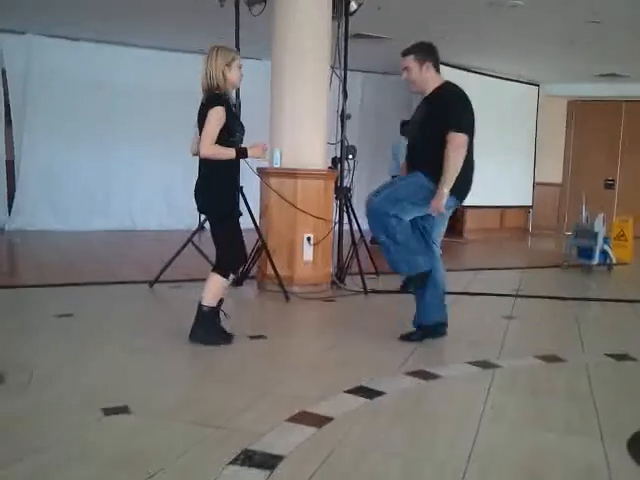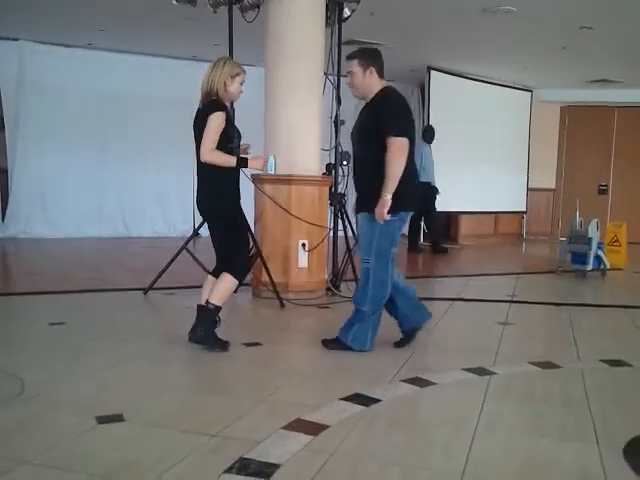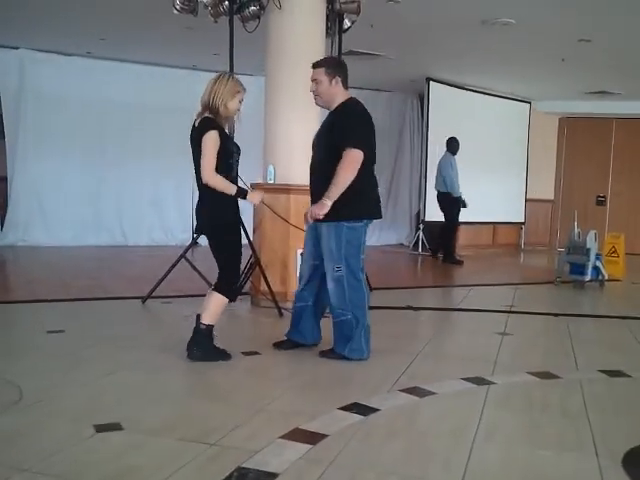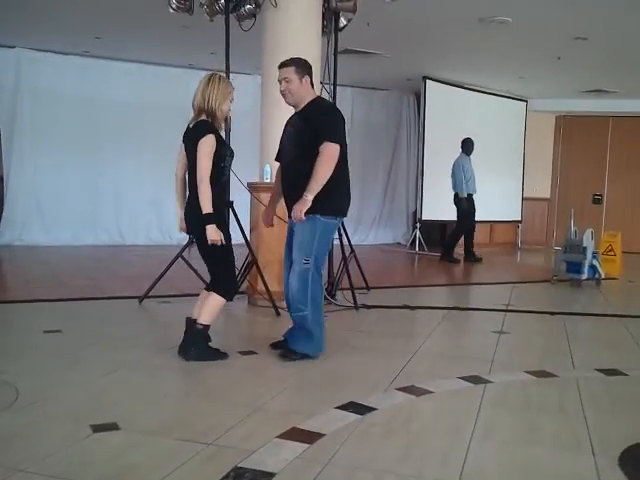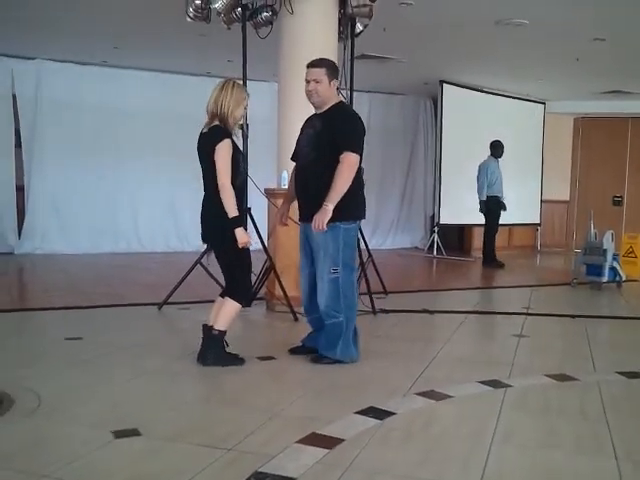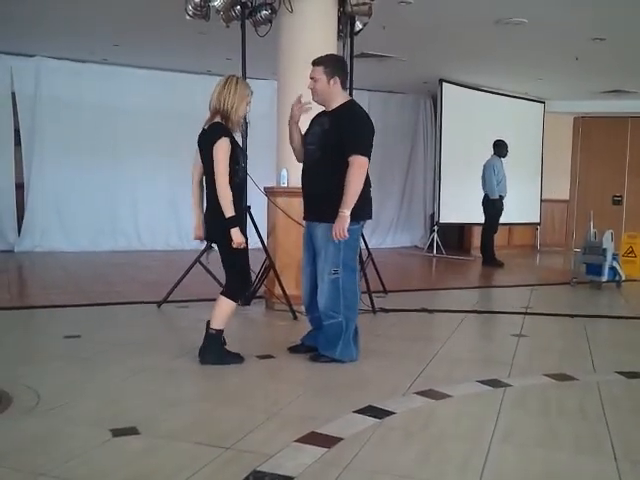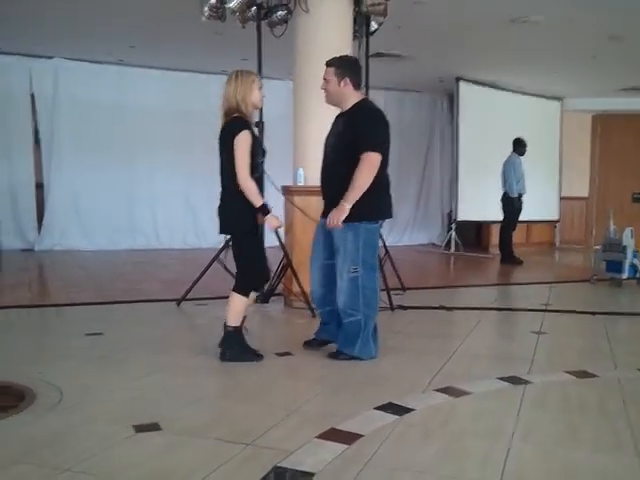
dt=0.5s
person 1, frame 1
left shoulder: (452, 98)
right shoulder: (428, 102)
left elbow: (457, 145)
left wrist: (444, 190)
right wrist: (401, 184)
left hip: (438, 186)
right hip: (425, 182)
left knee: (378, 206)
right knee: (426, 251)
left ankle: (415, 267)
right ankle: (432, 320)
person 1, frame 2
left shoulder: (390, 103)
right shoulder: (373, 106)
left elbow: (398, 150)
left wrist: (386, 196)
right wrist: (363, 199)
left hip: (387, 202)
right hip: (371, 200)
left knee: (373, 267)
right knee: (378, 265)
left ankle: (356, 336)
right ankle: (412, 316)
person 1, frame 3
left shoulder: (353, 114)
right shoulder: (335, 117)
left elbow: (353, 161)
left wrist: (326, 201)
right wrist: (318, 203)
left hip: (346, 213)
right hip: (327, 212)
left knee: (343, 277)
right knee: (312, 274)
left ankle: (352, 346)
right ankle: (303, 332)
person 1, frame 4
left shoulder: (324, 112)
right shoulder: (294, 120)
left elbow: (329, 154)
left wrist: (307, 197)
right wrist: (272, 203)
left hip: (321, 207)
right hip: (299, 208)
left knee: (304, 271)
right knee: (295, 273)
left ankle: (306, 341)
right ankle: (301, 334)
person 1, frame 5
left shoulder: (346, 119)
right shoulder: (310, 122)
left elbow: (349, 164)
left wrist: (328, 207)
right wrist: (287, 201)
left hip: (337, 216)
right hip: (311, 215)
left knee: (334, 280)
right knee: (312, 281)
left ankle: (341, 347)
right ankle: (319, 338)
person 1, frame 6
left shoulder: (355, 118)
right shoulder: (320, 119)
left elbow: (358, 166)
right elbow: (303, 155)
left wrist: (345, 213)
right wrist: (293, 123)
left hip: (339, 216)
right hip: (315, 214)
left knee: (335, 280)
right knee: (313, 280)
left ankle: (340, 346)
right ankle: (319, 336)
person 1, frame 7
left shoulder: (369, 116)
right shoulder: (343, 117)
left elbow: (370, 163)
left wrist: (345, 205)
left hip: (359, 214)
right hip: (334, 211)
left knee: (354, 279)
right knee: (323, 272)
left ankle: (359, 344)
right ankle: (331, 328)
person 2, frame 1
left shoulder: (212, 102)
right shoulder: (219, 103)
left elbow: (196, 148)
right elbow: (206, 149)
left wrist: (235, 149)
right wrist: (245, 152)
left hip: (218, 190)
right hip: (217, 192)
left knee: (234, 256)
right knee: (229, 258)
left ankle: (208, 318)
right ankle: (203, 325)
person 2, frame 2
left shoulder: (205, 110)
right shoulder: (218, 109)
right elbow: (206, 154)
left wrist: (235, 151)
right wrist: (245, 162)
left hip: (214, 197)
right hip: (220, 199)
left knee: (225, 262)
right knee: (240, 261)
left ankle: (203, 324)
right ankle: (204, 325)
person 2, frame 3
left shoulder: (203, 125)
right shoulder: (211, 127)
right elbow: (208, 175)
right wrist: (243, 194)
left hip: (216, 211)
right hip: (220, 213)
left knee: (227, 275)
right knee: (229, 277)
left ankle: (200, 336)
right ankle: (201, 342)
person 2, frame 4
left shoulder: (192, 128)
right shoulder: (208, 132)
left elbow: (181, 174)
right elbow: (203, 180)
left wrist: (184, 212)
right wrist: (209, 222)
left hip: (198, 214)
right hip: (210, 216)
left knee: (218, 278)
right knee: (226, 281)
left ankle: (191, 337)
right ankle: (197, 341)
person 2, frame 5
left shoulder: (207, 134)
right shoulder: (222, 136)
right elbow: (225, 186)
right wrist: (238, 225)
left hip: (215, 221)
right hip: (224, 222)
left knee: (233, 283)
right knee: (242, 286)
left ankle: (210, 343)
right ankle: (213, 347)
person 2, frame 6
left shoulder: (207, 131)
right shoulder: (222, 134)
left elbow: (197, 179)
right elbow: (222, 184)
left wrist: (201, 219)
right wrist: (233, 225)
left hip: (216, 218)
right hip: (226, 219)
left knee: (238, 280)
right knee: (238, 282)
left ankle: (212, 339)
right ankle: (212, 346)
person 2, frame 7
left shoulder: (232, 125)
right shoulder: (242, 127)
right elbow: (243, 177)
left wrist: (259, 208)
right wrist: (266, 211)
left hip: (237, 211)
right hip: (241, 212)
left knee: (257, 273)
right knee: (249, 276)
left ankle: (233, 334)
right ankle: (232, 344)
